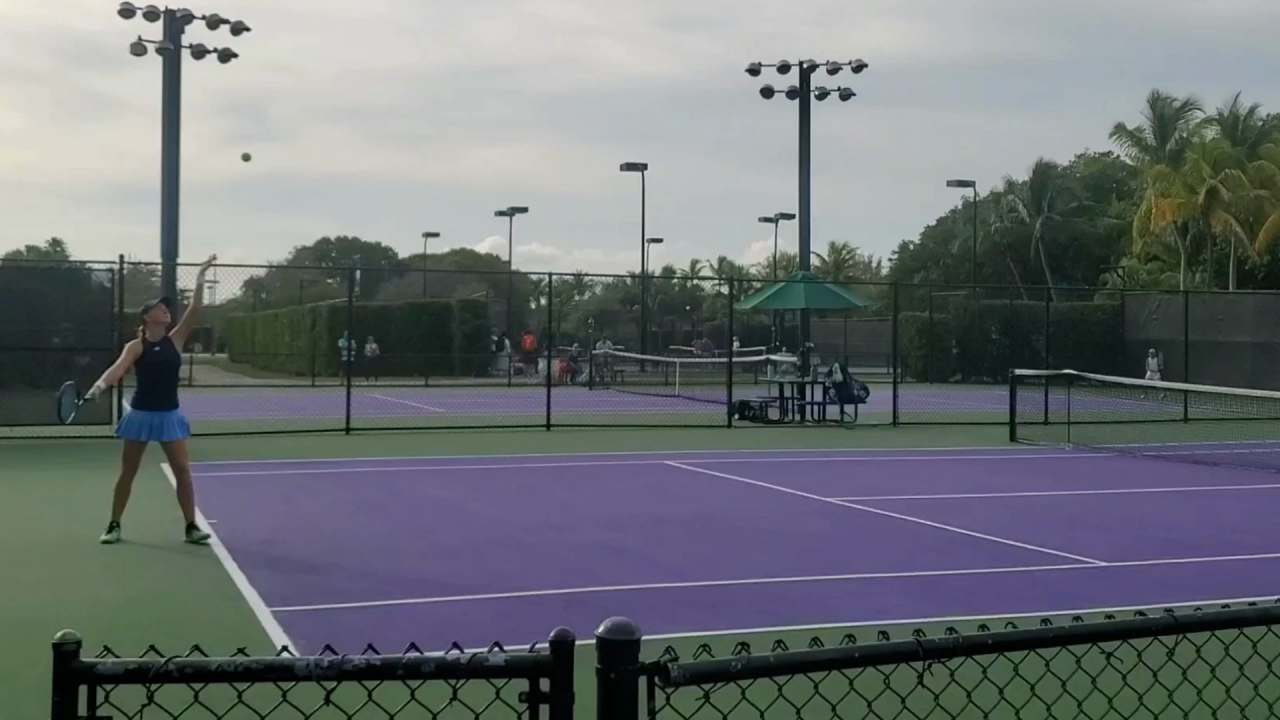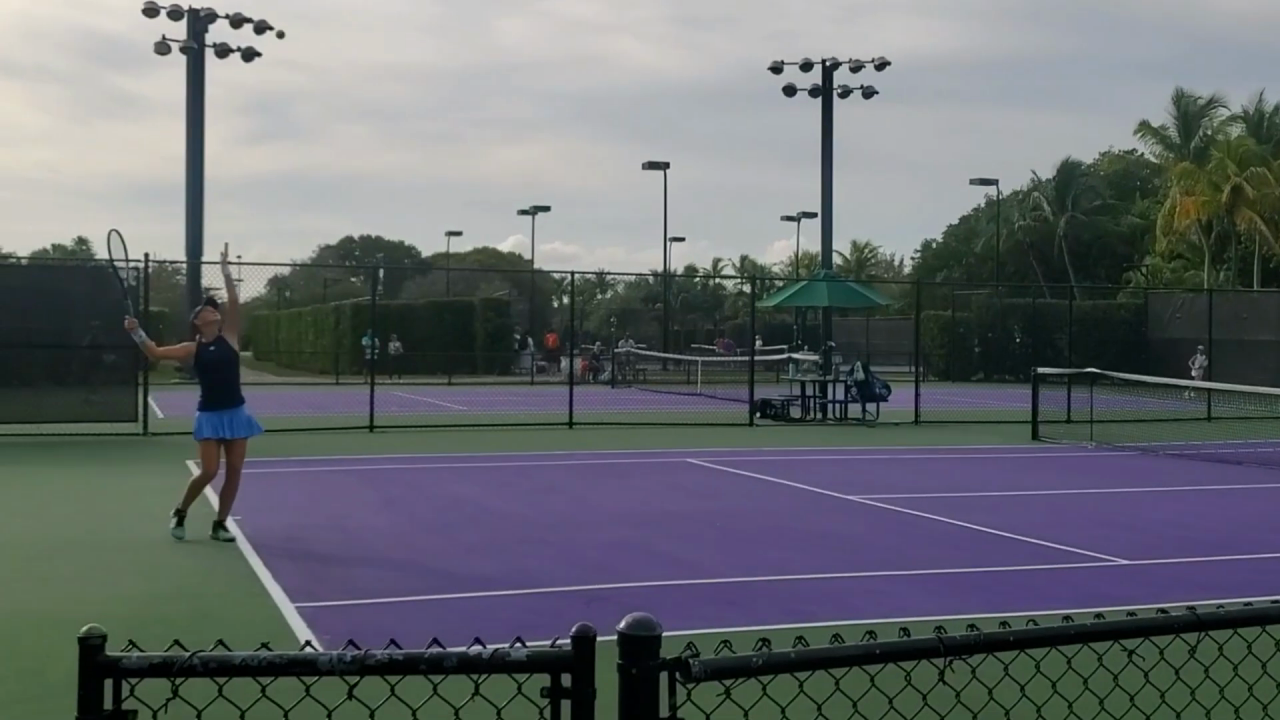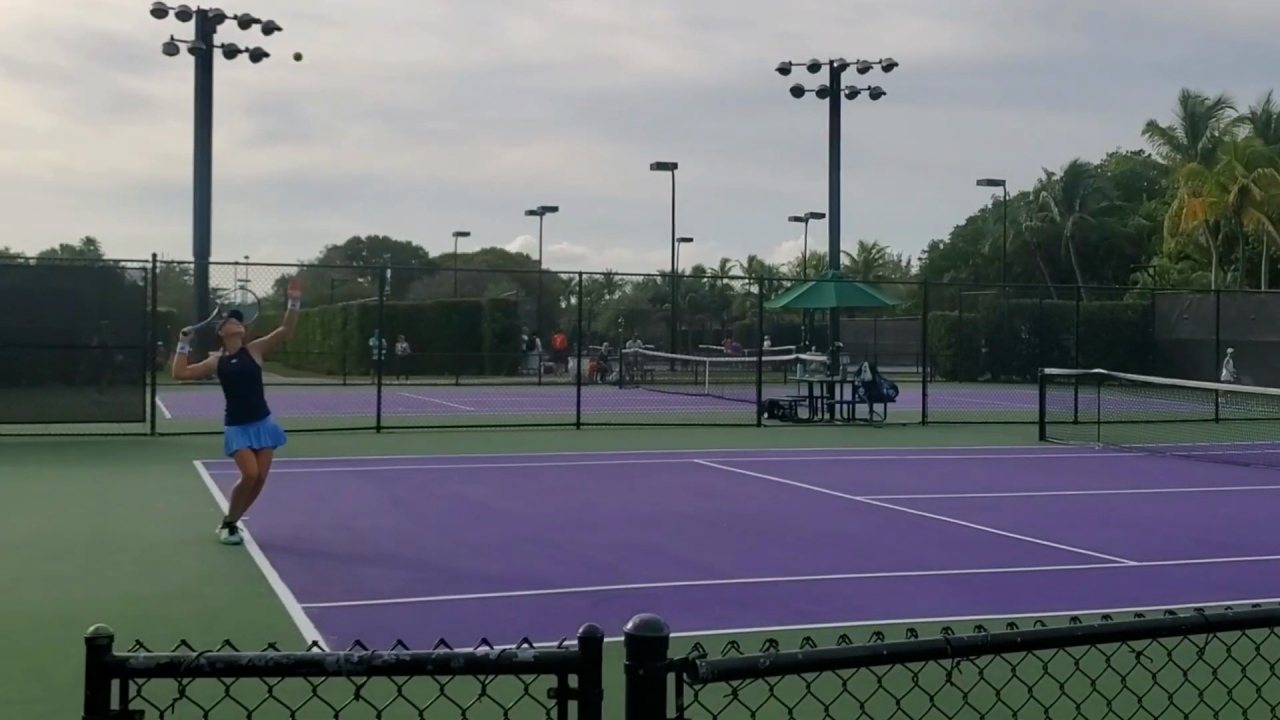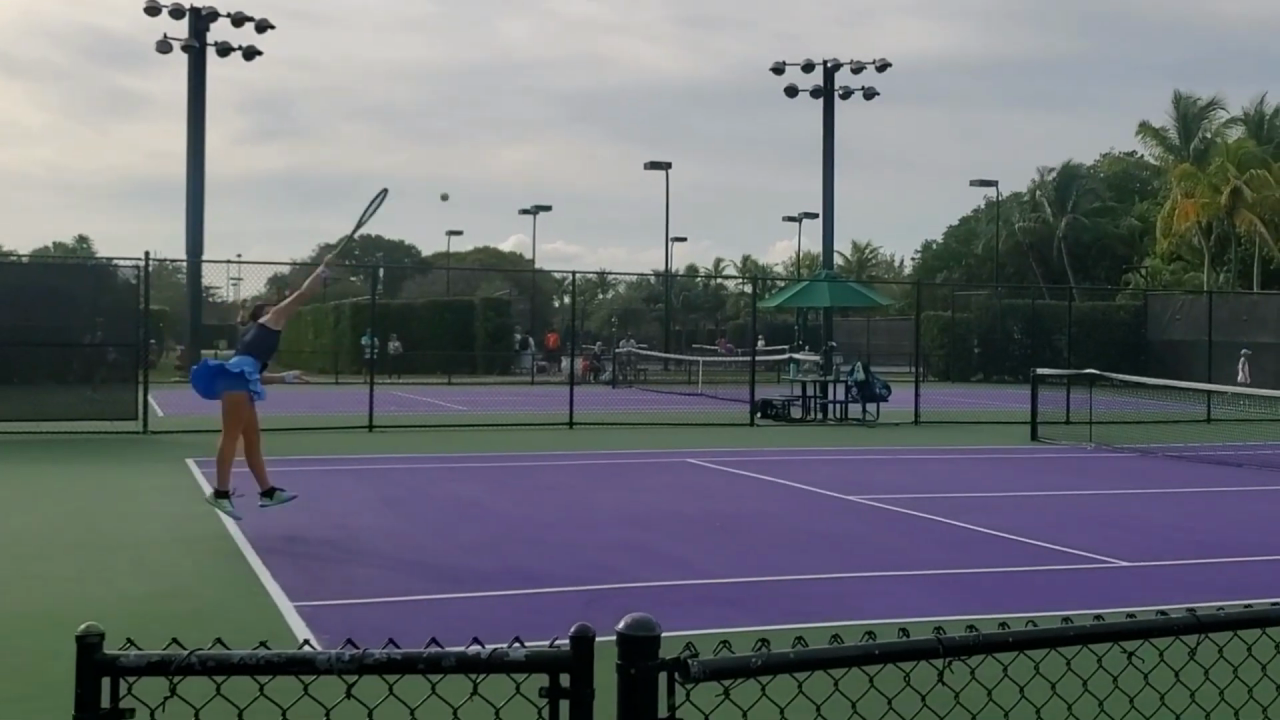
dt=0.3s
person 1, frame 1
left shoulder: (175, 340)
right shoulder: (136, 346)
left elbow: (194, 309)
right elbow: (118, 368)
left wrist: (201, 278)
right wrist: (100, 385)
left hip: (170, 415)
right hip: (141, 415)
left knee: (183, 471)
right knee: (128, 474)
left ankle: (192, 527)
right ankle: (115, 525)
person 1, frame 2
left shoulder: (230, 337)
right shoulder: (193, 349)
left elbow: (233, 301)
right elbow: (156, 352)
left wrist: (225, 269)
right wrist: (136, 332)
left hip: (235, 414)
right hip: (210, 416)
left knee: (234, 472)
right knee: (208, 472)
left ankle: (220, 524)
right ankle: (180, 513)
person 1, frame 3
left shoulder: (254, 351)
right shoulder: (216, 363)
left elbow: (285, 330)
right elbow: (178, 373)
left wrist: (293, 300)
right wrist: (182, 344)
left hip: (263, 425)
right hip: (238, 428)
left knee: (260, 479)
right knee: (250, 477)
left ankle: (232, 521)
right ankle: (228, 524)
person 1, frame 4
left shoulder: (256, 333)
right shoulder: (274, 317)
right elbow: (302, 294)
left wrist: (286, 377)
right wrist: (322, 270)
left hip: (243, 378)
right hip: (237, 374)
left knee: (253, 438)
right knee: (232, 433)
left ankle: (267, 491)
right ankle: (221, 492)
